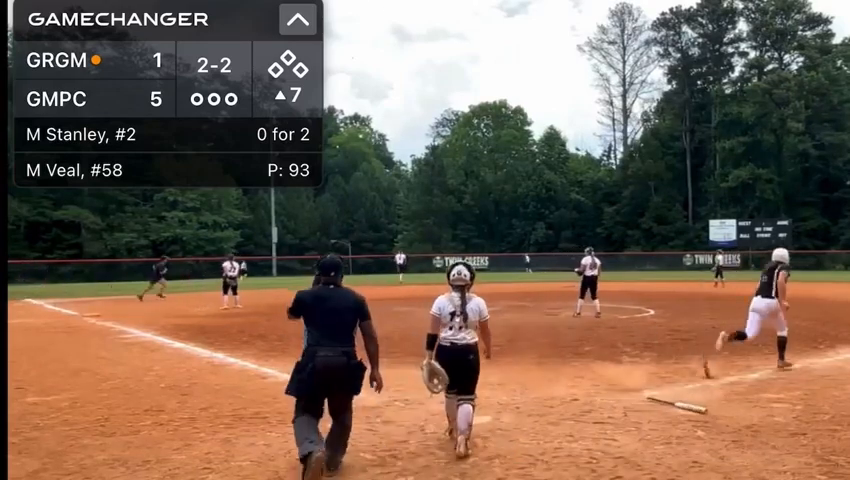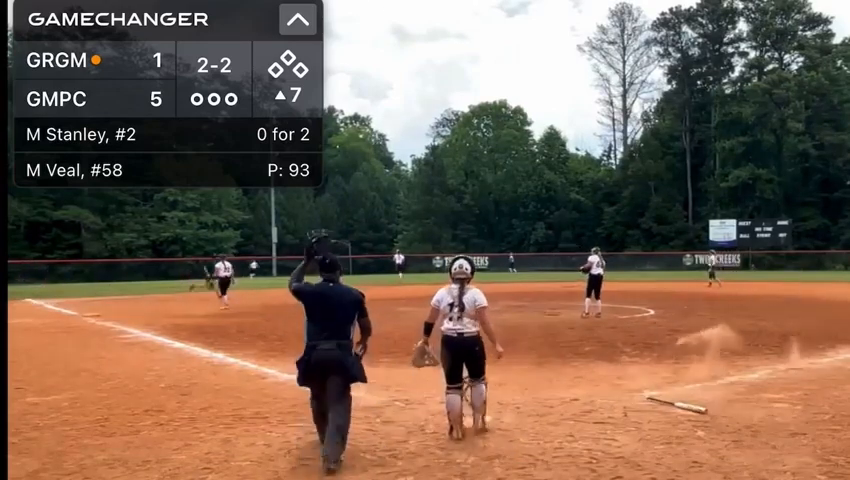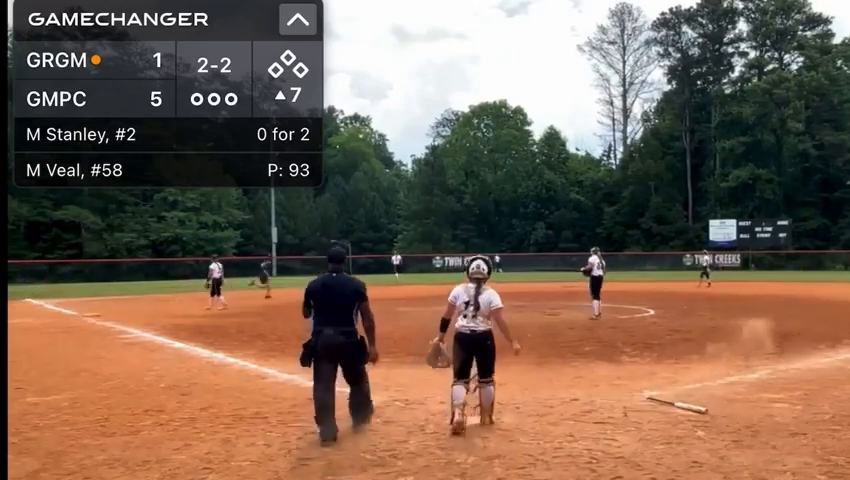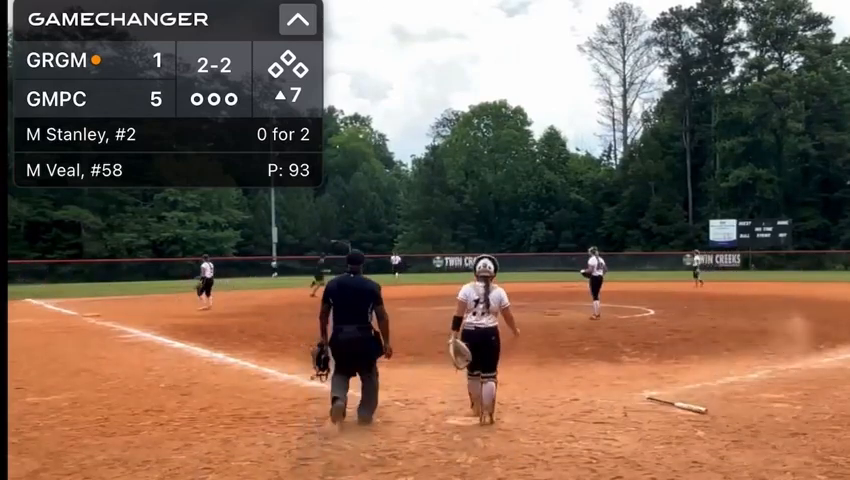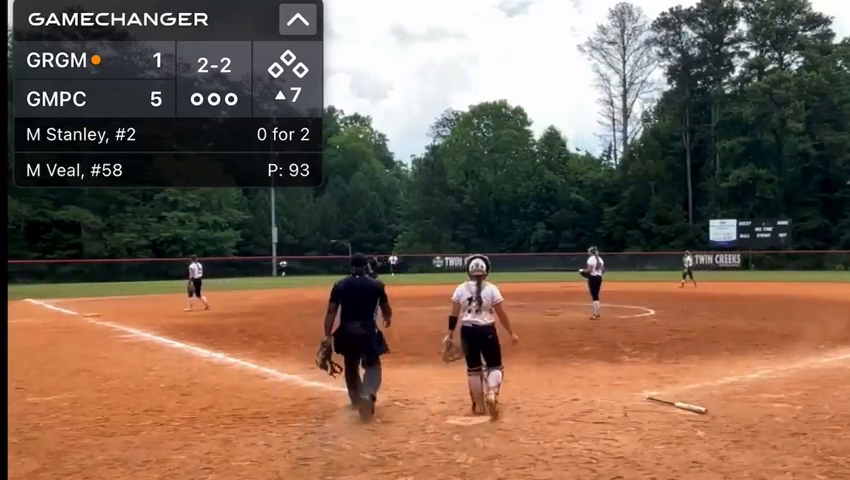
dt=0.4s
person 1, frame 1
left shoulder: (306, 297)
right shoulder: (355, 299)
left elbow: (292, 314)
right elbow: (370, 337)
right wrist: (375, 369)
left hip: (315, 362)
right hip: (345, 362)
left knee: (305, 413)
right knee: (341, 413)
left ankle: (313, 453)
right ankle: (333, 460)
person 1, frame 2
left shoulder: (309, 291)
right shoulder: (354, 295)
left elbow: (293, 284)
right elbow: (366, 327)
left wrist: (305, 261)
right wrist: (363, 341)
left hip: (315, 354)
right hip: (341, 355)
left knee: (318, 399)
right knee: (339, 405)
left ankle: (325, 437)
right ankle: (332, 457)
person 1, frame 3
left shoulder: (313, 285)
right shoulder: (355, 285)
left elbow: (306, 314)
right elbow: (367, 315)
right wrist: (372, 345)
left hip: (321, 339)
right hip: (347, 339)
left knee: (323, 386)
right knee: (358, 379)
left ankle: (327, 432)
right ankle: (360, 417)
person 1, frame 4
left shoulder: (332, 284)
right shoulder: (371, 286)
left elbow: (324, 313)
right elbow: (382, 315)
left wrist: (324, 337)
right wrist: (386, 341)
left hip: (340, 335)
right hip: (363, 335)
left knee: (341, 372)
right knee: (368, 374)
left ankle: (338, 401)
right ankle: (365, 414)
person 1, frame 5
left shoulder: (339, 286)
right shoulder: (376, 285)
left elbow: (331, 312)
right elbow: (386, 309)
left wrist: (327, 336)
right wrist: (387, 319)
left hip: (347, 332)
right hip: (368, 331)
left knee: (350, 368)
right knee: (372, 366)
left ankle: (356, 400)
right ankle: (367, 397)
person 2, frame 1
left shoulder: (441, 301)
right shoulder: (477, 302)
left elbow: (433, 332)
right elbow: (485, 331)
left wrist: (429, 356)
right wrist: (488, 348)
left hip: (445, 351)
right hip: (468, 351)
left knee: (450, 391)
right knee: (466, 396)
left ankle: (455, 431)
right ankle: (461, 442)
person 2, frame 2
left shoulder: (442, 293)
right shoulder: (476, 294)
left elbow: (431, 320)
right elbow: (485, 322)
left wrist: (425, 339)
right wrist: (495, 344)
left hip: (449, 342)
right hip: (471, 341)
left knee: (453, 386)
right knee: (478, 380)
left ankle: (456, 428)
right ankle: (478, 419)
person 2, frame 3
left shoulder: (458, 290)
right shoulder: (491, 294)
left elbow: (446, 316)
right elbow: (500, 322)
left wrist: (440, 336)
right wrist: (513, 342)
left hip: (462, 338)
right hip: (484, 338)
left knee: (460, 378)
right knee: (486, 379)
left ankle: (458, 415)
right ankle: (486, 417)
person 2, frame 4
left shoulder: (467, 289)
right shoulder: (499, 292)
left elbow: (459, 315)
right elbow: (508, 316)
left wrist: (454, 335)
right wrist: (515, 330)
left hip: (469, 334)
right hip: (489, 335)
left knee: (473, 373)
right knee: (489, 375)
left ankle: (477, 407)
right ankle: (486, 414)
person 2, frame 5
left shoulder: (461, 289)
right shoulder: (492, 289)
left elbow: (454, 315)
right elbow: (501, 314)
left wrist: (449, 335)
right wrist: (511, 333)
left hip: (467, 331)
right hip: (486, 331)
left knee: (473, 369)
right knee: (495, 367)
left ankle: (478, 405)
right ankle: (491, 395)
